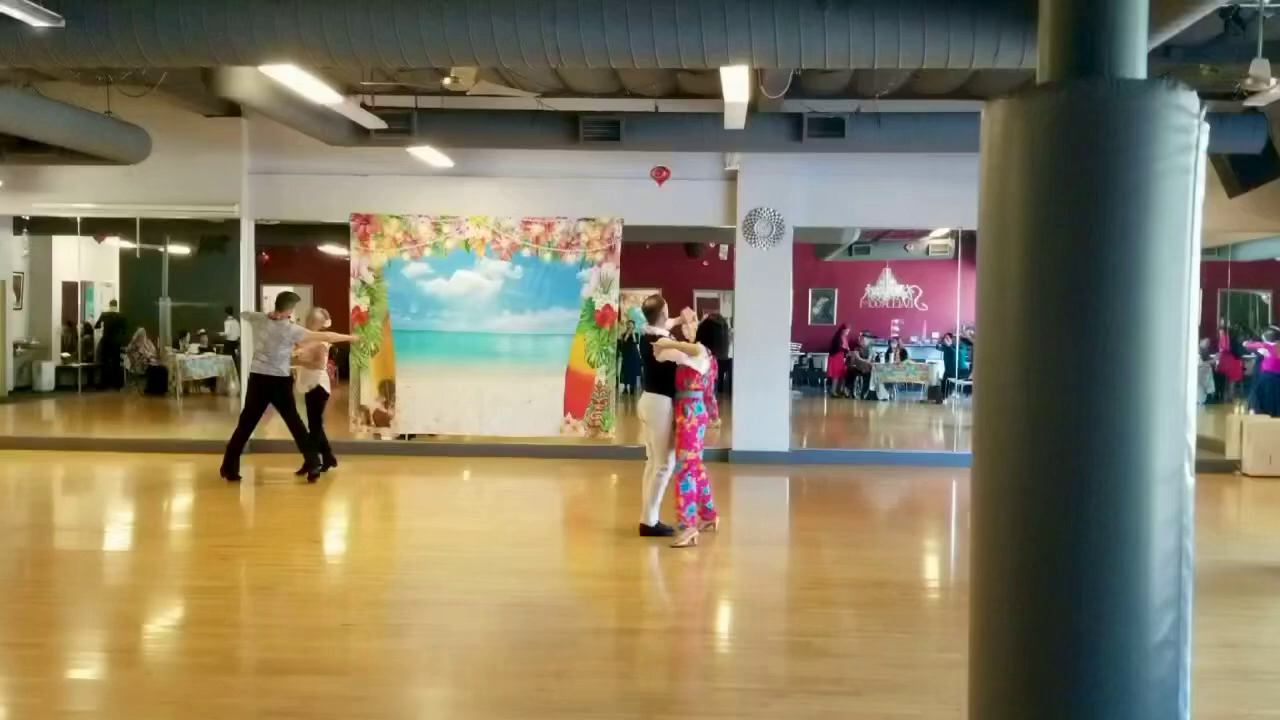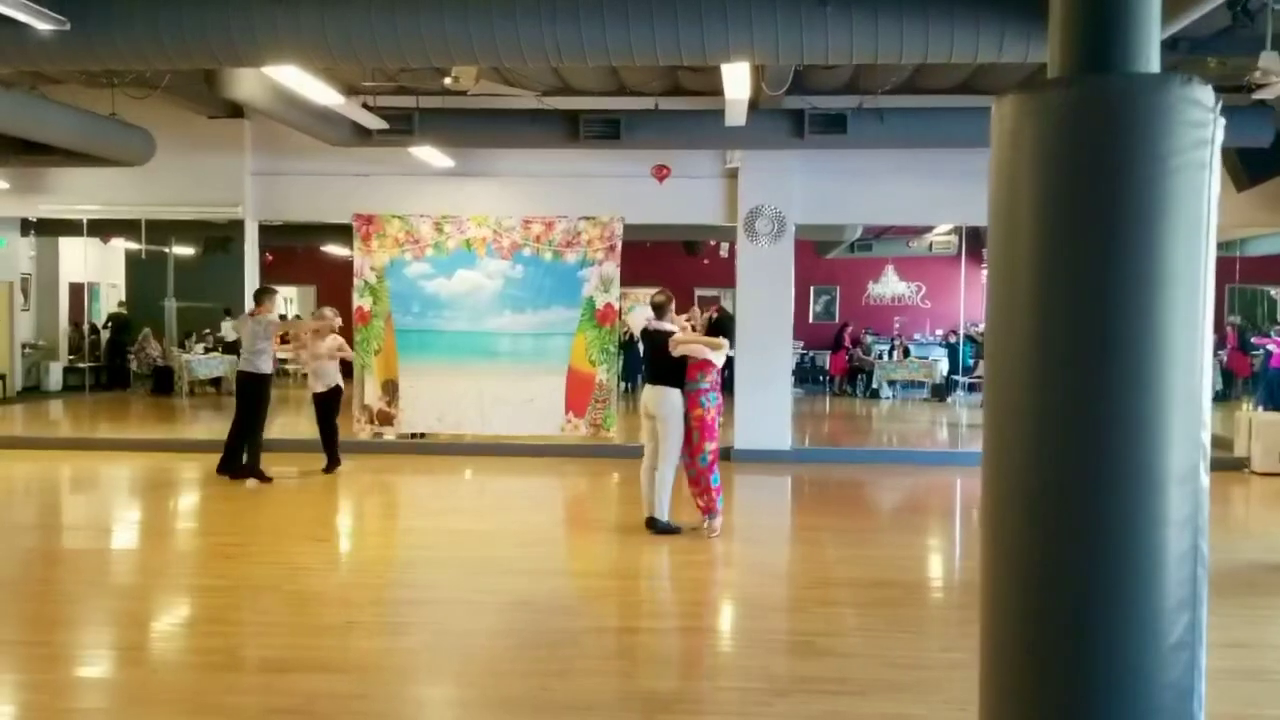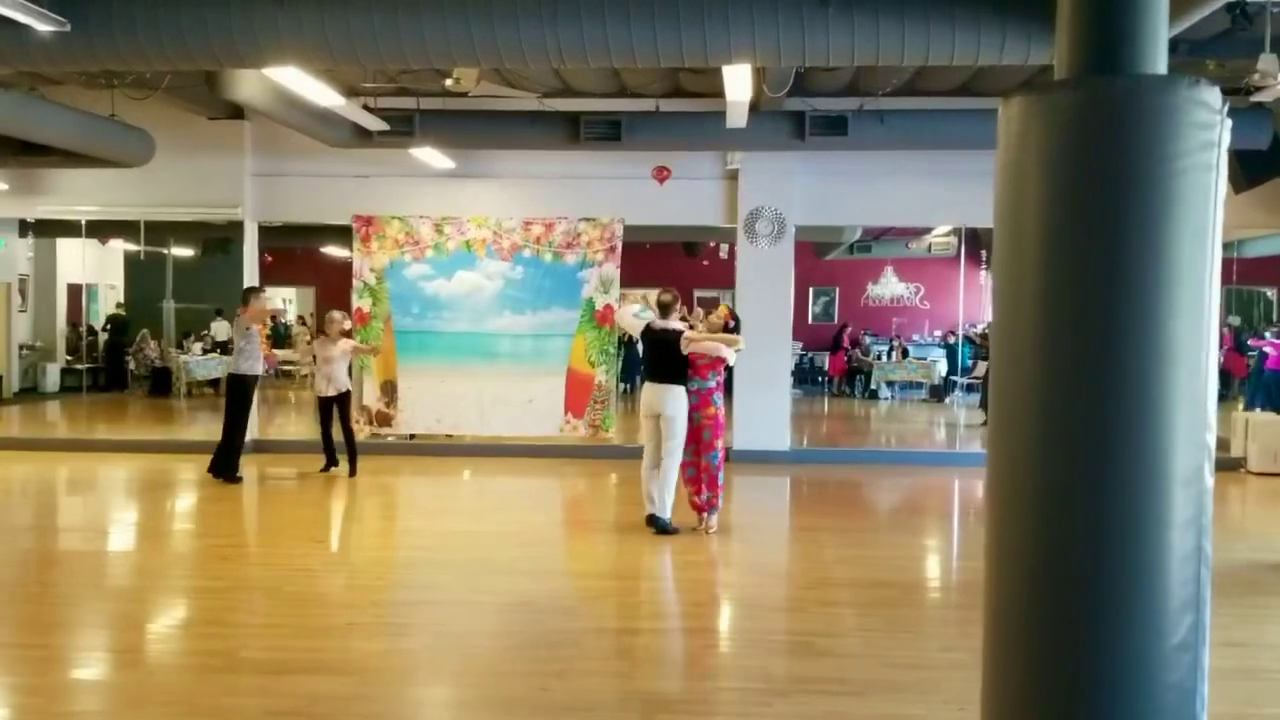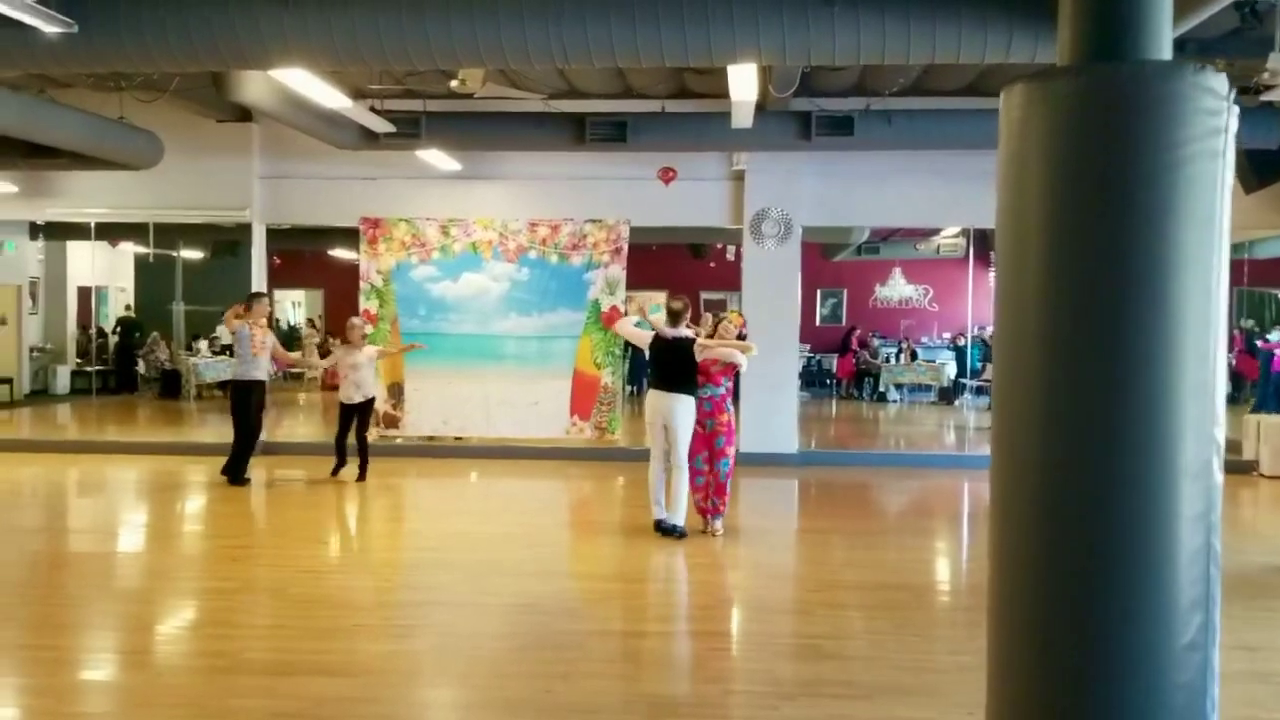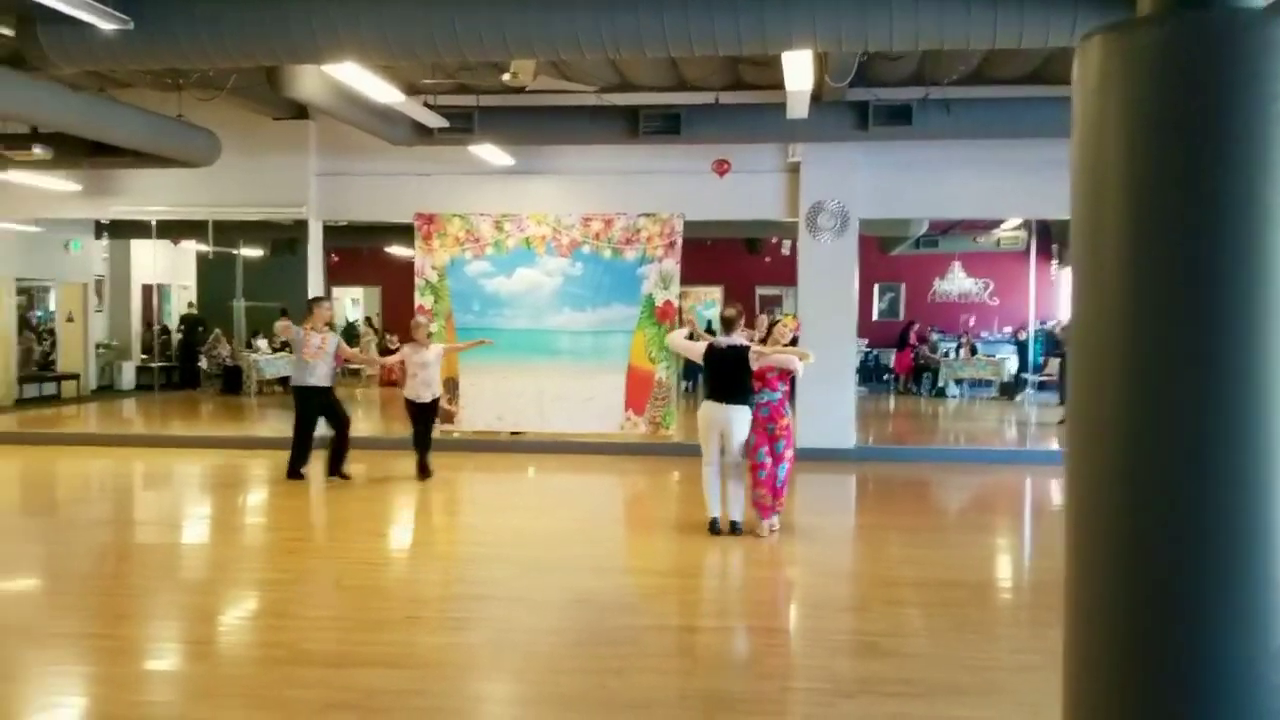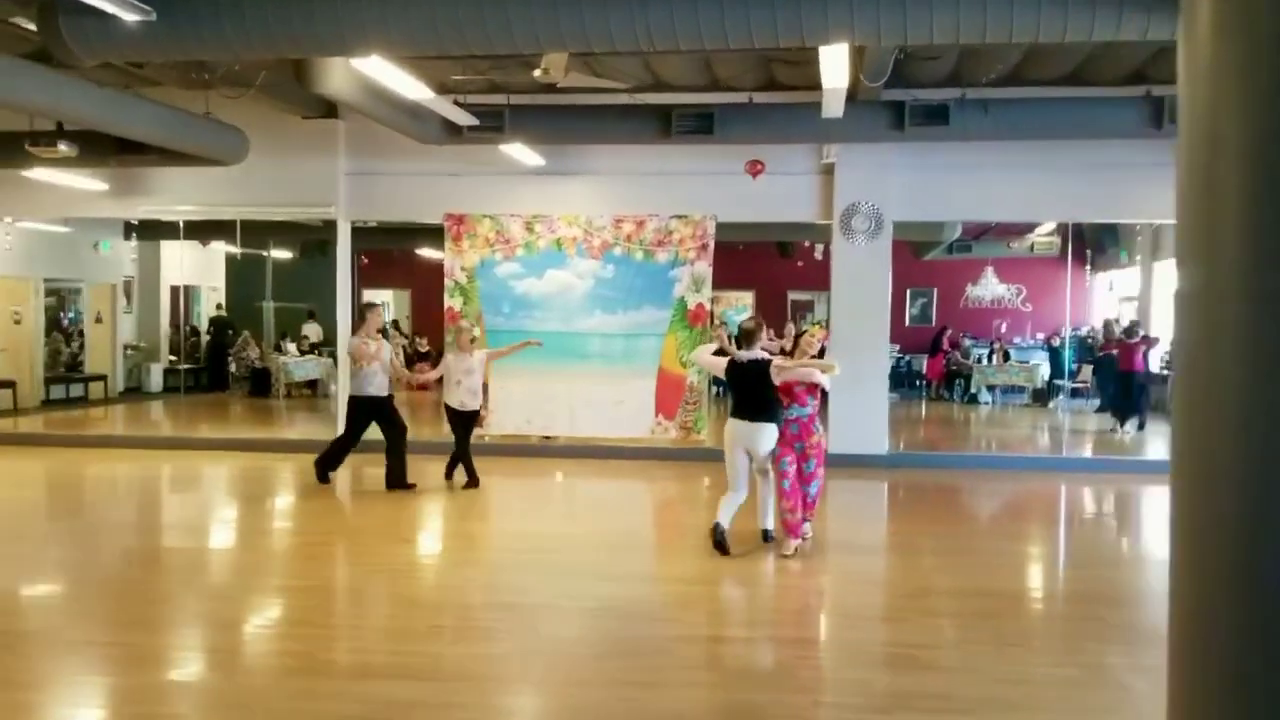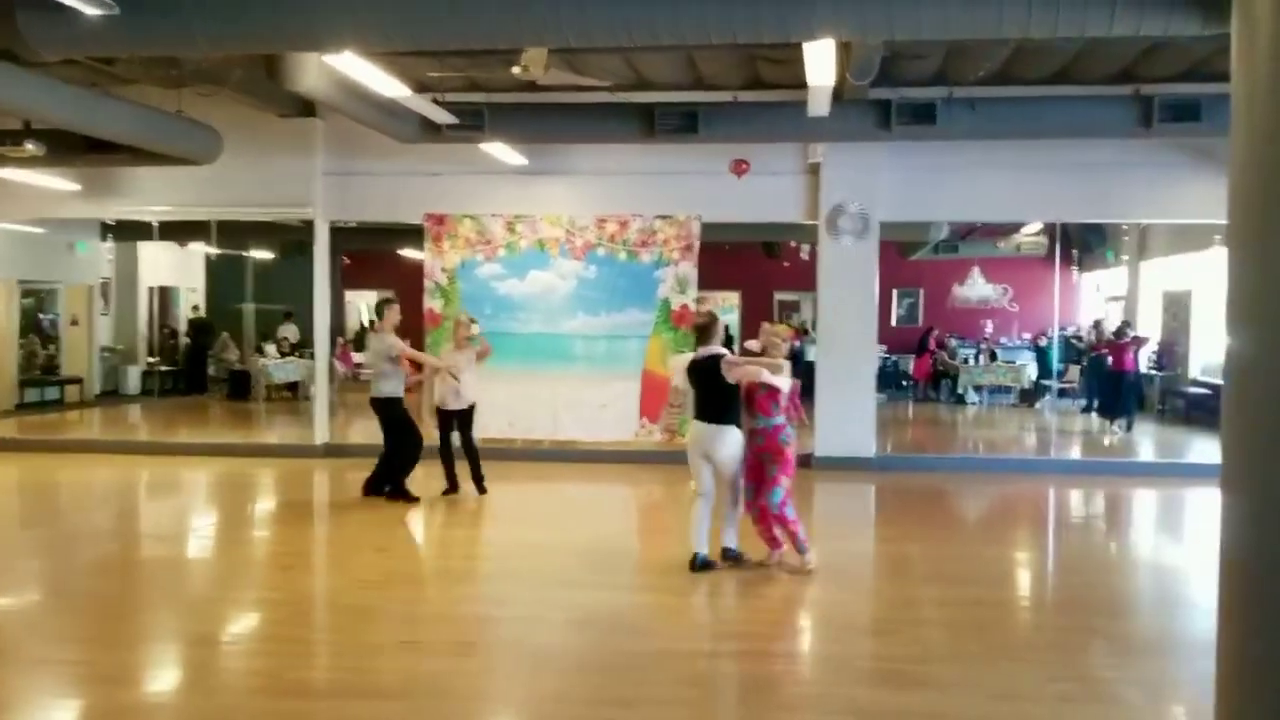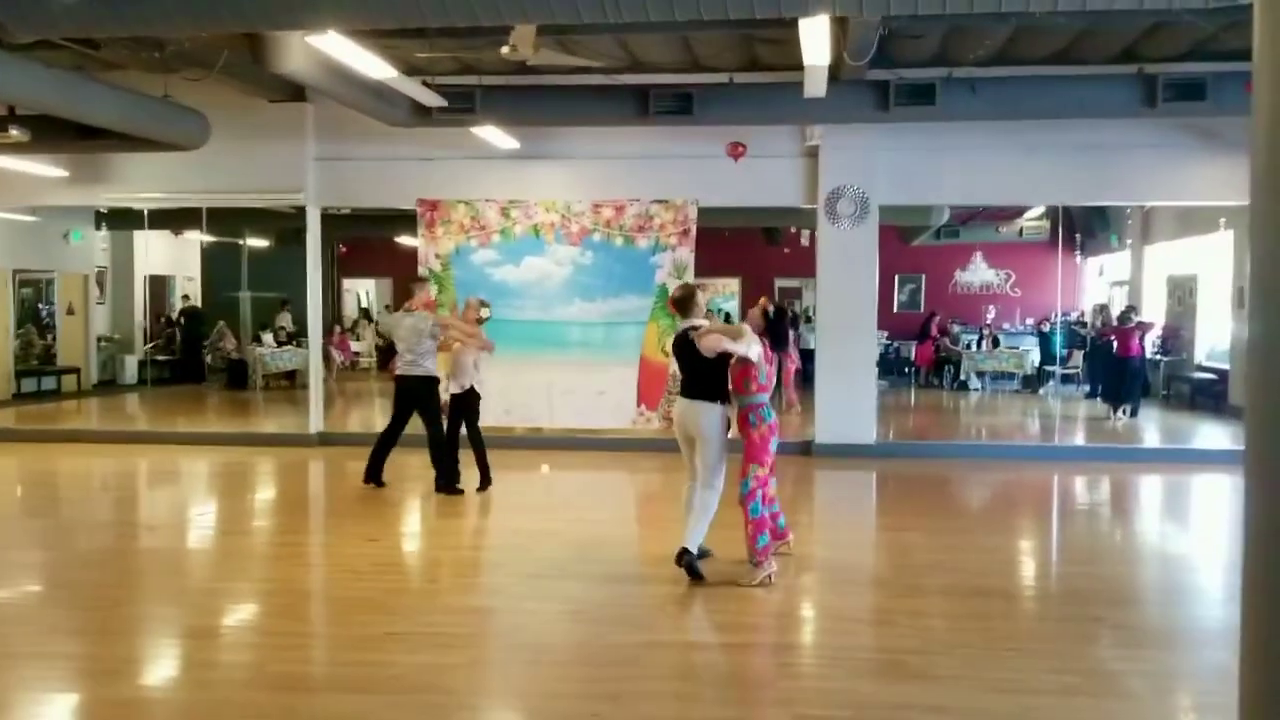
dt=0.3s
person 1, frame 1
left shoulder: (647, 336)
right shoulder: (663, 342)
left elbow: (660, 326)
left wrist: (680, 320)
left hip: (647, 400)
right hip: (661, 404)
left knee: (654, 461)
right knee: (663, 464)
left ankle: (650, 517)
right ankle: (648, 522)
person 1, frame 2
left shoulder: (645, 330)
right shoulder: (675, 337)
left elbow: (634, 316)
left hip: (649, 394)
right hip: (669, 397)
left knee: (650, 456)
right knee: (668, 458)
left ankle: (651, 514)
right ankle: (660, 518)
person 1, frame 3
left shoulder: (645, 329)
right shoulder: (683, 335)
left elbow: (626, 313)
left wrist: (634, 307)
left hip: (648, 393)
right hip: (674, 396)
left knee: (652, 455)
right knee: (671, 457)
left ankle: (653, 510)
right ankle: (662, 516)
person 1, frame 4
left shoulder: (653, 339)
right shoulder: (695, 344)
left elbow: (620, 326)
right elbow: (733, 356)
left wrist: (637, 315)
left hip: (655, 400)
right hip: (682, 403)
left knee: (657, 460)
right knee: (679, 463)
left ankle: (659, 517)
right ankle: (676, 523)
person 1, frame 5
left shoulder: (707, 349)
right shoulder: (749, 353)
left elbow: (671, 340)
right elbow: (793, 362)
left wrist: (688, 328)
right wrist: (795, 364)
left hip: (710, 410)
right hip: (738, 413)
left knee: (710, 464)
right knee: (734, 467)
left ankle: (714, 515)
right ankle: (735, 519)
person 1, frame 6
left shoulder: (729, 364)
right shoulder: (773, 366)
left elbow: (696, 356)
right elbow: (815, 375)
left wrist: (717, 343)
left hip: (736, 428)
right hip: (765, 430)
left knee: (736, 488)
right knee: (765, 475)
left ankle: (720, 523)
right ankle: (767, 528)
person 1, frame 7
left shoulder: (691, 365)
right shoulder: (727, 363)
left elbow: (679, 379)
left hip: (697, 432)
right hip: (726, 434)
left knee: (703, 495)
right knee: (733, 491)
left ankle: (699, 553)
right ankle: (729, 546)
person 1, frame 8
left shoulder: (678, 339)
right shoulder: (706, 335)
right elbow: (732, 343)
right wrist: (744, 346)
left hip: (683, 407)
right hip: (709, 412)
left knee: (695, 480)
right knee: (711, 485)
left ankle: (693, 546)
right ankle: (689, 548)
person 2, frame 1
left shoulder: (702, 356)
right shoulder: (707, 357)
left elbow: (696, 349)
left wrist: (669, 344)
left hip: (691, 414)
right hip: (691, 412)
left knee: (685, 468)
right knee: (694, 466)
left ankle: (687, 528)
right ankle: (709, 515)
person 2, frame 2
left shoulder: (715, 350)
right shoulder: (699, 342)
left elbow: (723, 344)
left wrist: (686, 339)
left hip: (704, 406)
right hip: (691, 405)
left knee: (706, 460)
right knee: (690, 461)
left ankle: (715, 513)
right ankle: (707, 510)
person 2, frame 3
left shoulder: (721, 347)
right shoulder: (692, 339)
left elbow: (738, 341)
left wrist: (702, 337)
left hip: (710, 406)
right hip: (687, 406)
left knee: (712, 460)
right knee: (688, 461)
left ankle: (712, 512)
right ankle: (700, 511)
person 2, frame 4
left shoulder: (732, 354)
right shoulder: (698, 345)
left elbow: (750, 349)
left wrist: (716, 344)
left hip: (721, 414)
right hip: (696, 413)
left knee: (721, 467)
right knee: (698, 467)
left ankle: (717, 516)
right ankle: (704, 514)
person 2, frame 5
right shoulder: (752, 351)
left elbow: (804, 357)
left wrist: (772, 352)
left hip: (779, 417)
right hip: (755, 417)
left knee: (780, 467)
right knee: (761, 464)
left ankle: (773, 512)
right ankle: (764, 516)
person 2, frame 6
left shoulder: (817, 371)
left elbow: (826, 372)
left hip: (809, 432)
right hip: (784, 432)
left knee: (810, 483)
right knee: (785, 477)
left ankle: (806, 519)
right ankle: (792, 535)
person 2, frame 7
left shoulder: (781, 374)
right shoulder: (756, 370)
left elbow: (768, 372)
left wrist: (741, 365)
left hip: (779, 441)
right hip: (755, 441)
left knee: (774, 501)
right knee: (754, 504)
left ankle: (804, 547)
right ankle: (776, 547)
person 2, frame 8
left shoulder: (756, 343)
right shoulder: (760, 345)
left elbow: (742, 331)
left wrist: (710, 330)
left hip: (758, 422)
right hip: (758, 420)
left knee: (751, 490)
right knee: (762, 484)
left ankle: (762, 560)
right ankle: (781, 535)
person 3, frame 1
left shoulder: (258, 319)
right shoulder: (290, 329)
left elbow: (244, 314)
right elbow: (323, 337)
right wrist: (349, 337)
left hip: (257, 378)
right hip: (279, 380)
left knee: (246, 423)
right knee: (295, 423)
left ankle: (230, 467)
right ankle: (312, 465)
person 3, frame 2
left shoulder: (244, 320)
right shoulder: (266, 322)
right elbow: (292, 326)
left hip: (244, 374)
right hip: (259, 376)
left knee: (241, 421)
right knee: (255, 423)
left ankle: (229, 466)
right ankle: (251, 466)
person 3, frame 3
left shoulder: (253, 323)
right shoulder: (245, 321)
right elbow: (252, 315)
right wrist: (268, 312)
left hip: (246, 377)
right hip: (243, 378)
left knee: (236, 424)
right knee: (237, 424)
left ankle: (220, 467)
right ankle: (227, 469)
person 3, frame 4
left shoulder: (267, 332)
right shoulder: (241, 327)
left elbow: (282, 355)
right elbow: (228, 321)
right wrist: (234, 311)
left hip: (258, 384)
right hip: (243, 384)
left knee: (254, 429)
right knee: (245, 430)
left ankle: (234, 469)
right ankle: (235, 474)
person 3, frame 5
left shoulder: (332, 336)
right shoulder: (299, 332)
left elbow: (351, 355)
right elbow: (280, 330)
left wrist: (373, 361)
right wrist: (283, 327)
left hip: (325, 389)
right hip: (304, 389)
left knee: (342, 423)
right knee: (304, 431)
left ankle: (335, 467)
right ankle: (294, 469)
person 3, frame 6
left shoulder: (384, 344)
right shoulder: (356, 341)
left elbow: (396, 368)
right elbow: (360, 352)
right wrist: (370, 355)
left hip: (383, 398)
right hip: (361, 399)
left knee: (398, 434)
right knee: (350, 438)
left ankle: (396, 480)
right ankle: (323, 466)
person 3, frame 7
left shoulder: (376, 337)
right shoulder: (388, 340)
right elbow: (418, 357)
left wrist: (406, 376)
right wrist: (444, 367)
left hip: (383, 398)
right hip: (388, 400)
left knee: (395, 444)
right knee: (413, 441)
left ankle: (375, 485)
right ankle: (397, 488)
person 3, frame 8
left shoulder: (394, 319)
right shoulder: (429, 319)
right elbow: (454, 331)
right wrist: (481, 341)
left hip: (402, 379)
right hip: (424, 381)
left knee: (395, 426)
right knee: (435, 430)
left ankle: (373, 472)
right ankle: (445, 481)
person 4, frame 1
left shoulder: (321, 343)
right shoulder: (307, 341)
left elbow: (319, 365)
left wrist: (298, 361)
left hip: (319, 387)
right hip: (310, 388)
left knee: (314, 426)
right knee: (316, 426)
right ankle: (328, 458)
person 4, frame 2
left shoulder: (336, 340)
right shoulder: (310, 339)
left elbow: (351, 355)
left wrist: (338, 354)
left hip: (333, 386)
right hip: (317, 388)
left knee: (331, 422)
right knee: (322, 424)
left ankle: (332, 459)
right ankle: (333, 459)
person 4, frame 3
left shoulder: (348, 345)
right shoulder: (318, 343)
left elbow: (368, 350)
left wrist: (376, 348)
left hip: (342, 390)
right hip: (323, 391)
left knee: (346, 426)
right knee: (325, 427)
left ankle: (353, 464)
right ankle: (331, 459)
person 4, frame 4
left shoulder: (372, 351)
right shoulder: (341, 351)
left elbow: (395, 352)
right elbow: (325, 363)
left wrist: (411, 346)
right wrist: (310, 362)
left hip: (366, 398)
right hip: (346, 399)
left knee: (361, 434)
right knee: (341, 433)
left ankle: (363, 470)
right ankle: (340, 461)
person 4, frame 5
left shoulder: (438, 349)
right shoulder: (407, 349)
left elbow: (461, 346)
right elbow: (393, 359)
left wrist: (481, 341)
right wrist: (378, 361)
left hip: (433, 397)
right hip: (413, 397)
left knee: (426, 433)
right knee: (418, 432)
left ankle: (422, 466)
right ankle: (424, 467)
person 4, frame 6
left shoulder: (481, 355)
right shoulder: (450, 356)
left elbow: (505, 351)
right elbow: (436, 373)
left wrist: (527, 343)
right wrist: (420, 377)
left hip: (474, 406)
right hip: (454, 405)
left knee: (464, 442)
right knee: (461, 442)
left ankle: (450, 468)
right ankle: (472, 477)
person 4, frame 7
left shoulder: (474, 353)
right shoulder: (445, 353)
left elbow: (488, 351)
right elbow: (435, 373)
left wrist: (476, 338)
left hip: (465, 405)
right hip: (444, 404)
left knee: (467, 442)
right knee: (444, 444)
left ankle: (478, 480)
right ankle: (452, 483)
person 4, frame 8
left shoulder: (477, 335)
left hip: (469, 388)
right hip: (456, 388)
left knee: (472, 431)
right knee: (451, 430)
left ankle: (485, 476)
right ankle: (452, 470)
